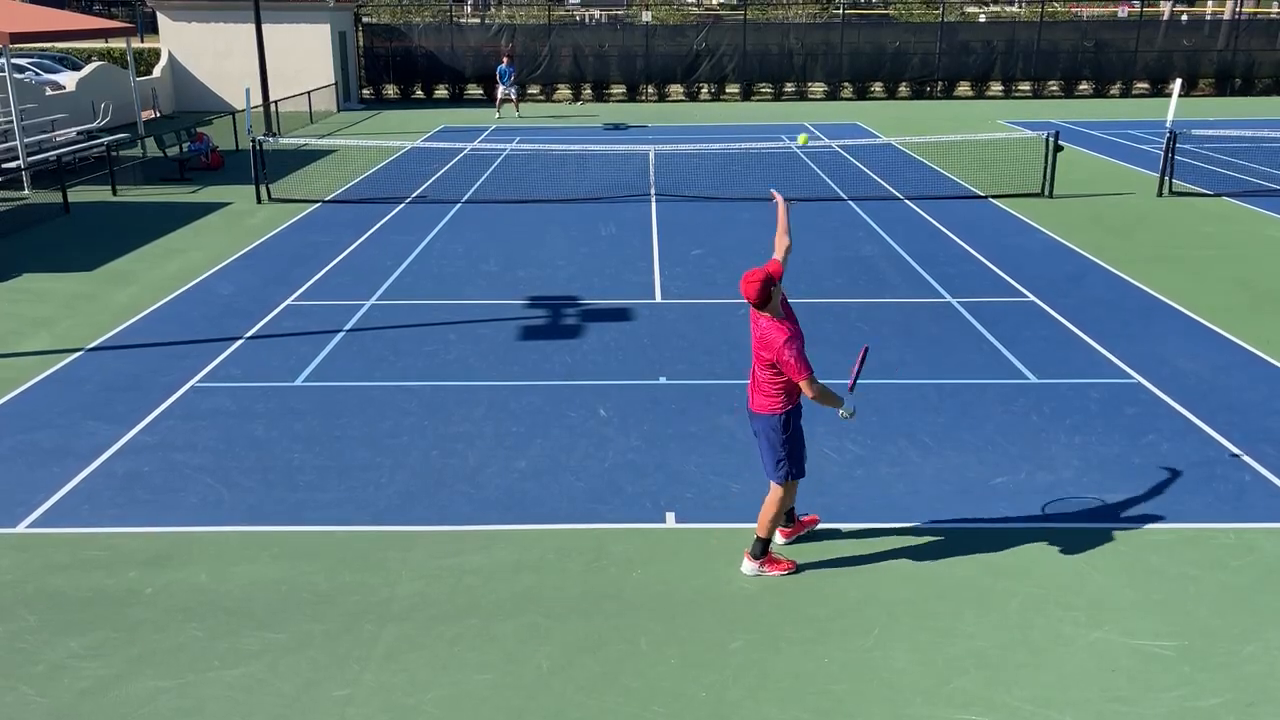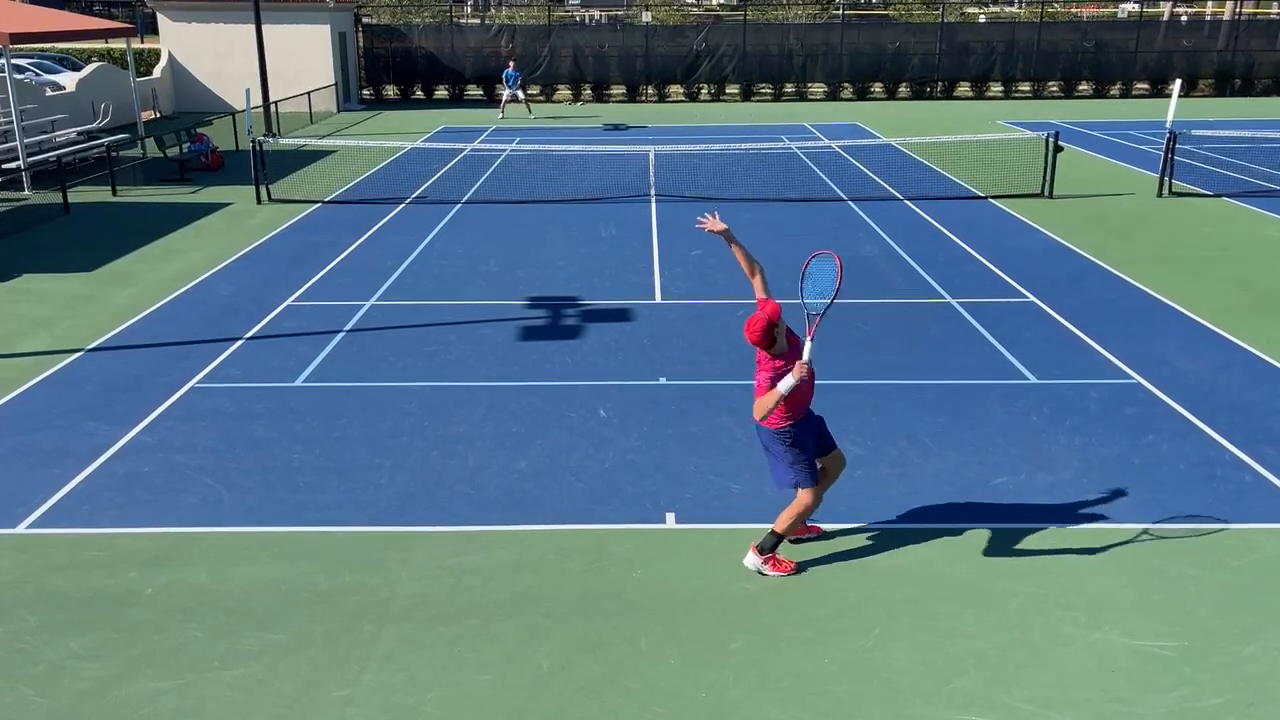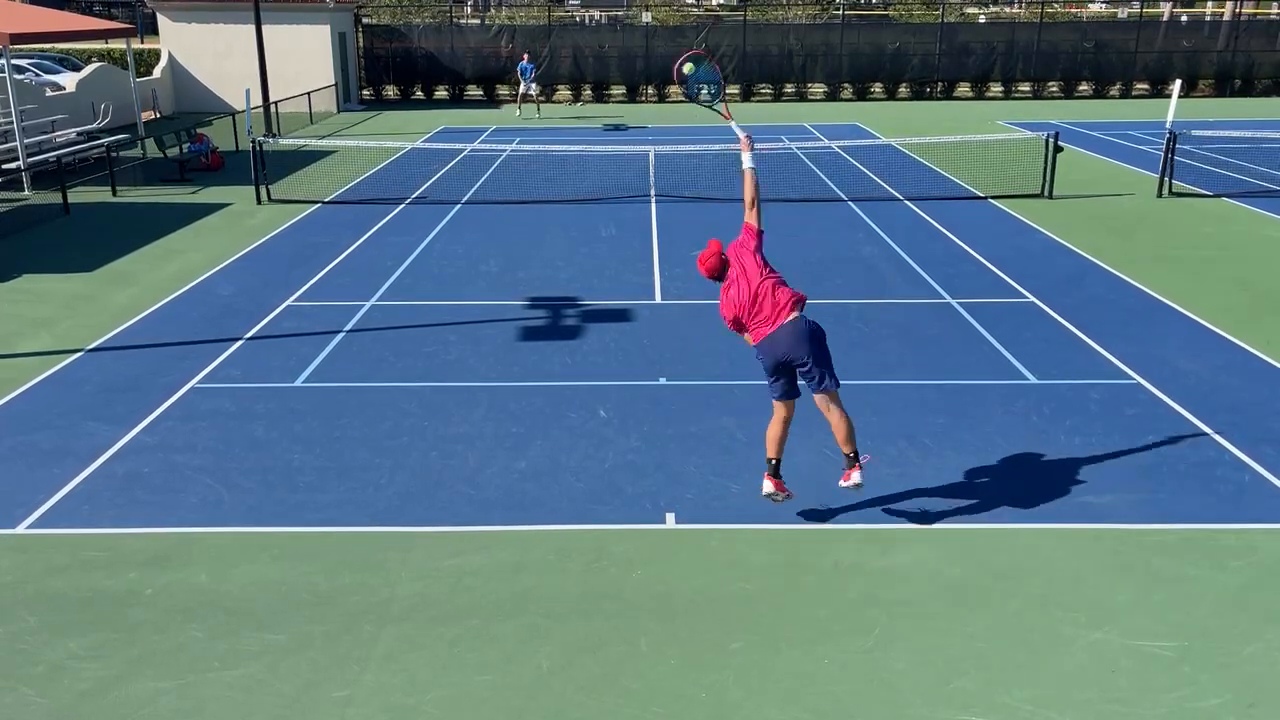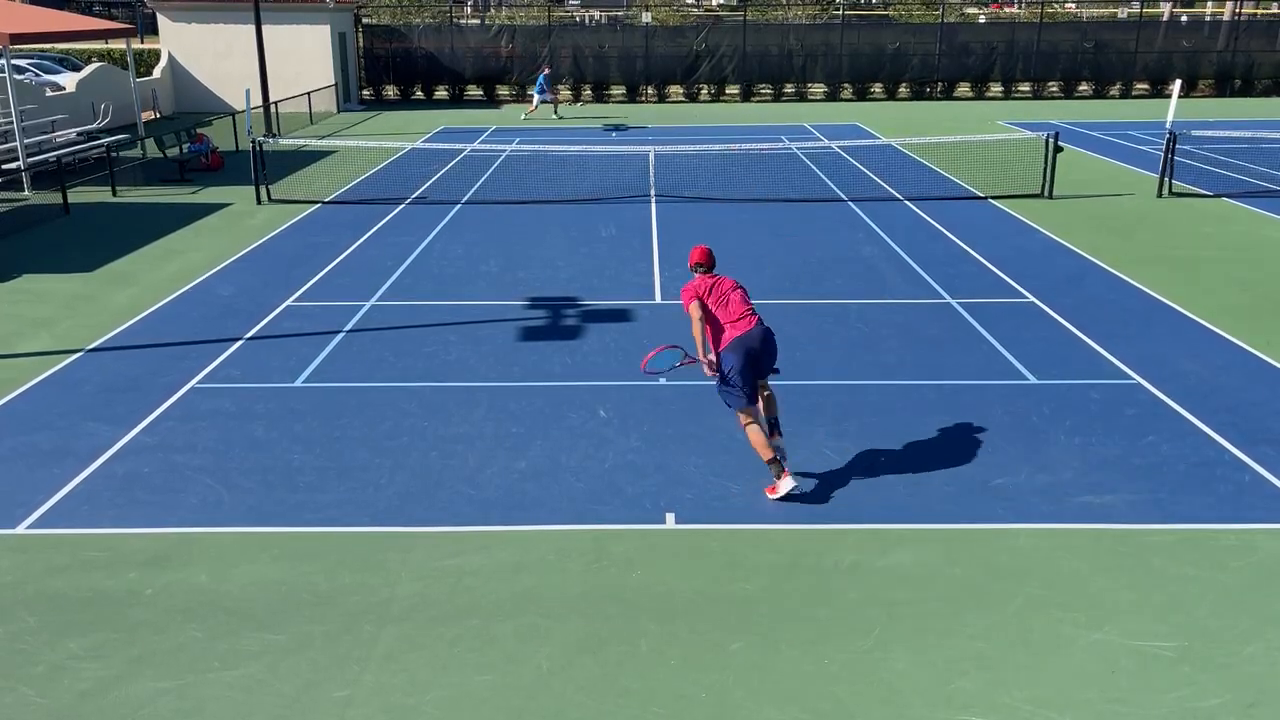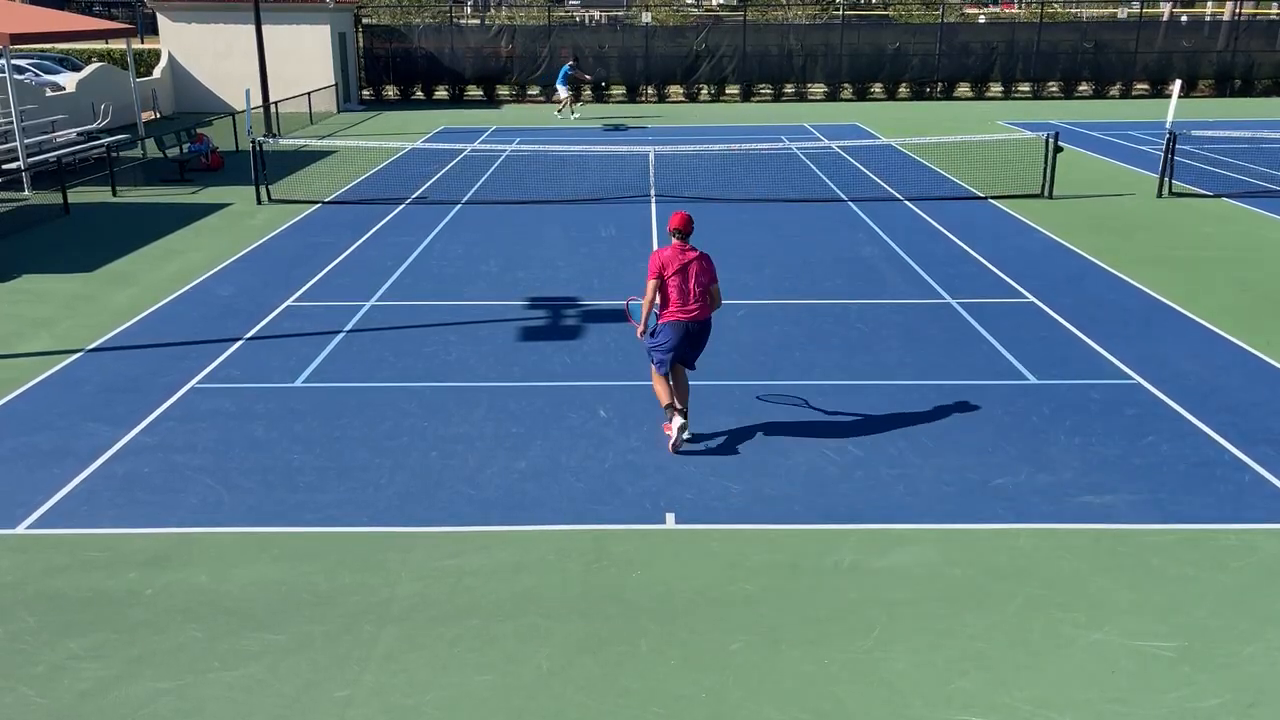
dt=0.4s
person 1, frame 1
left shoulder: (760, 299)
right shoulder: (783, 341)
left elbow: (783, 246)
right elbow: (811, 390)
left wrist: (781, 206)
right wrist: (842, 405)
left hip: (763, 404)
right hip: (776, 413)
left knee: (790, 471)
right knee: (782, 485)
left ankle: (788, 524)
right ankle: (757, 557)
person 1, frame 2
left shoulder: (766, 318)
right shoulder: (770, 370)
left elbow: (755, 272)
right elbow: (759, 413)
left wrist: (727, 236)
right wrist: (790, 380)
left hip: (800, 416)
right hip: (782, 430)
left knee: (835, 463)
right knee: (809, 497)
left ankle: (794, 525)
right ankle: (760, 553)
person 1, frame 3
left shoulder: (726, 304)
right shoulder: (742, 252)
left elbow: (752, 339)
right elbow: (750, 203)
right wrist: (747, 158)
left hip: (769, 347)
right hip: (796, 332)
left knee: (781, 413)
right knee: (829, 403)
left ankle: (772, 478)
right ankle: (852, 467)
person 1, frame 4
left shoulder: (692, 287)
right shoulder: (734, 283)
left elbow: (699, 318)
left wrist: (703, 355)
left hip: (733, 349)
right hip: (763, 336)
left knee: (748, 418)
right knee: (761, 387)
left ankle: (781, 475)
right ankle: (775, 435)
person 1, frame 5
left shoulder: (659, 256)
right shoulder: (704, 259)
left elbow: (650, 296)
right elbow: (716, 301)
left wrist: (643, 324)
left hip: (673, 324)
right hip: (702, 325)
left knee: (659, 376)
right knee: (678, 370)
left ankle: (675, 418)
right ankle: (681, 420)
